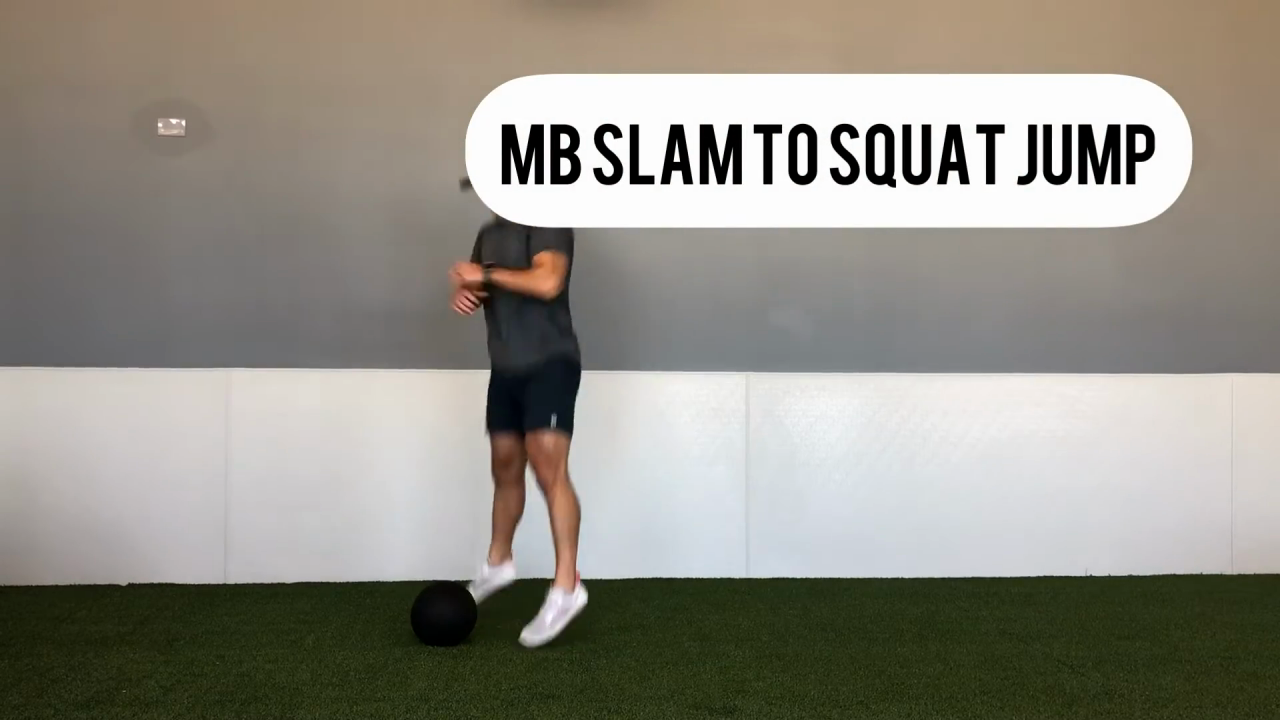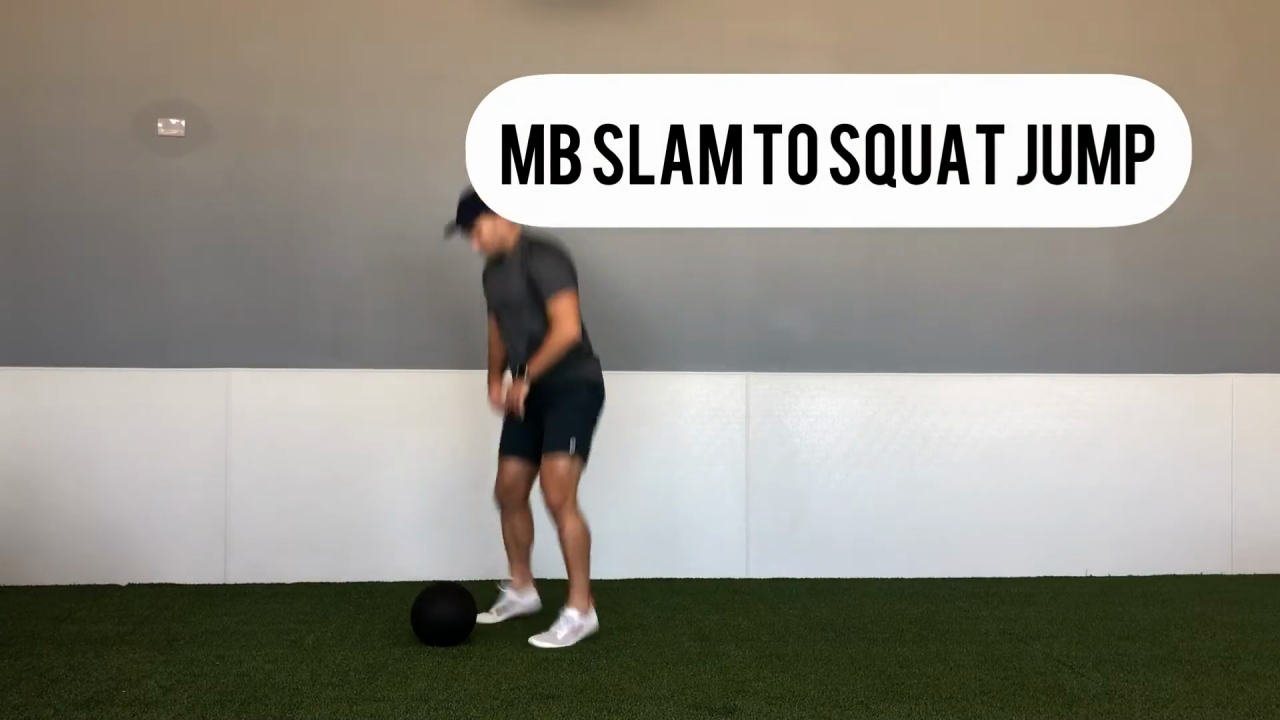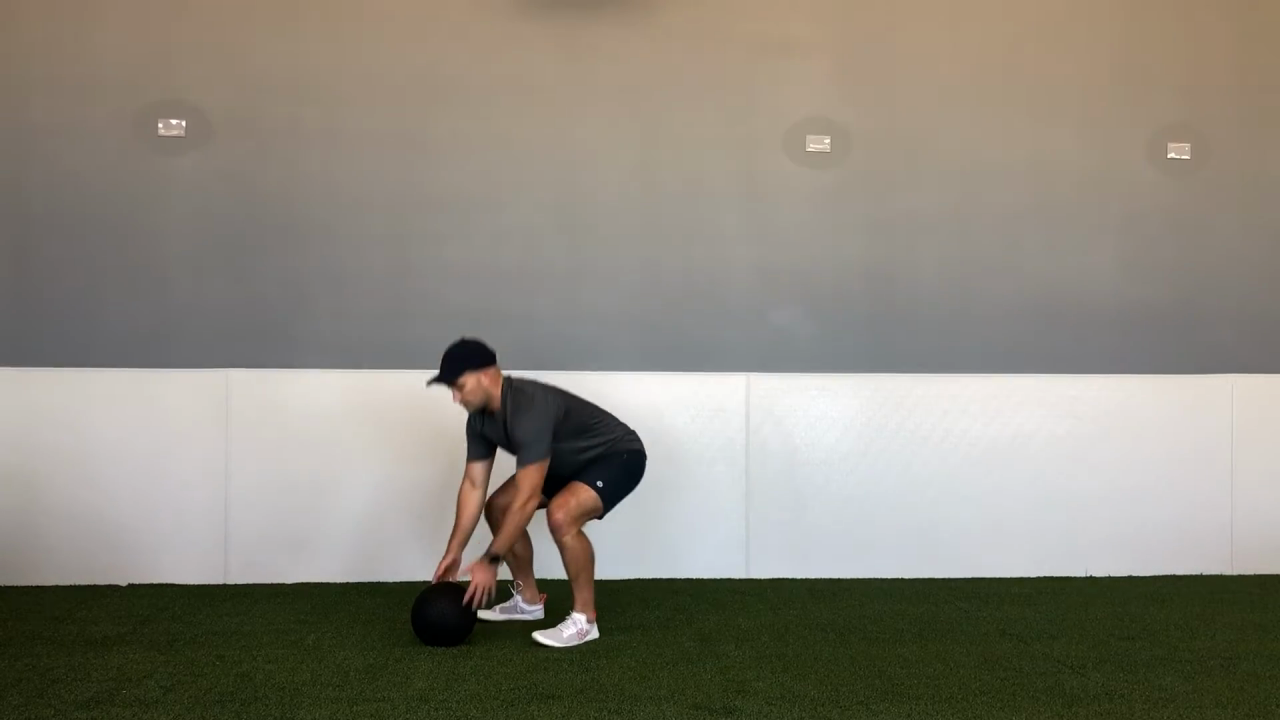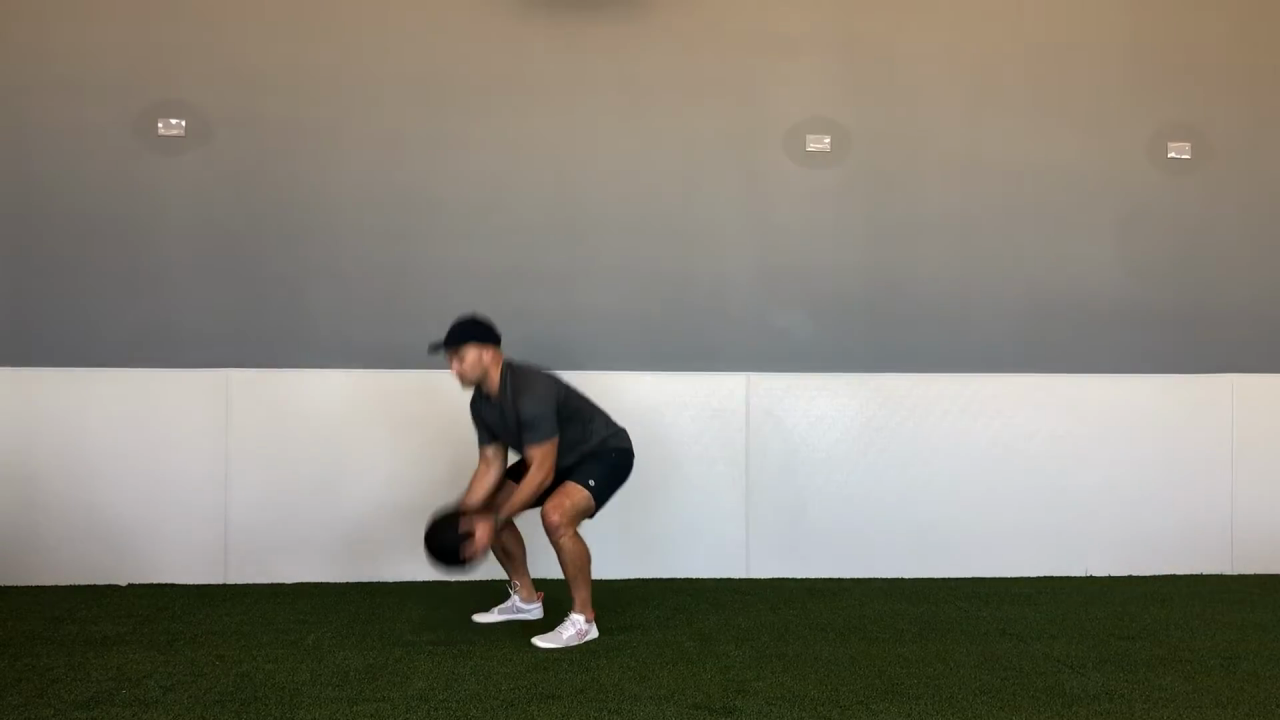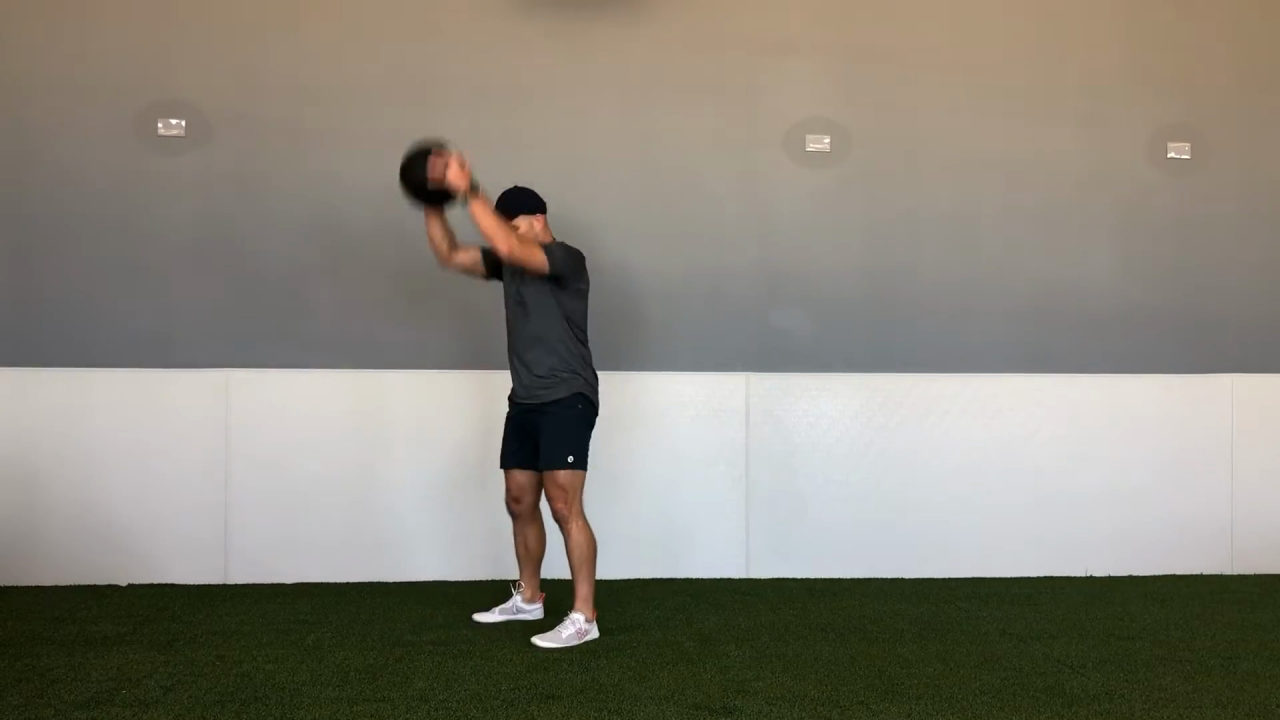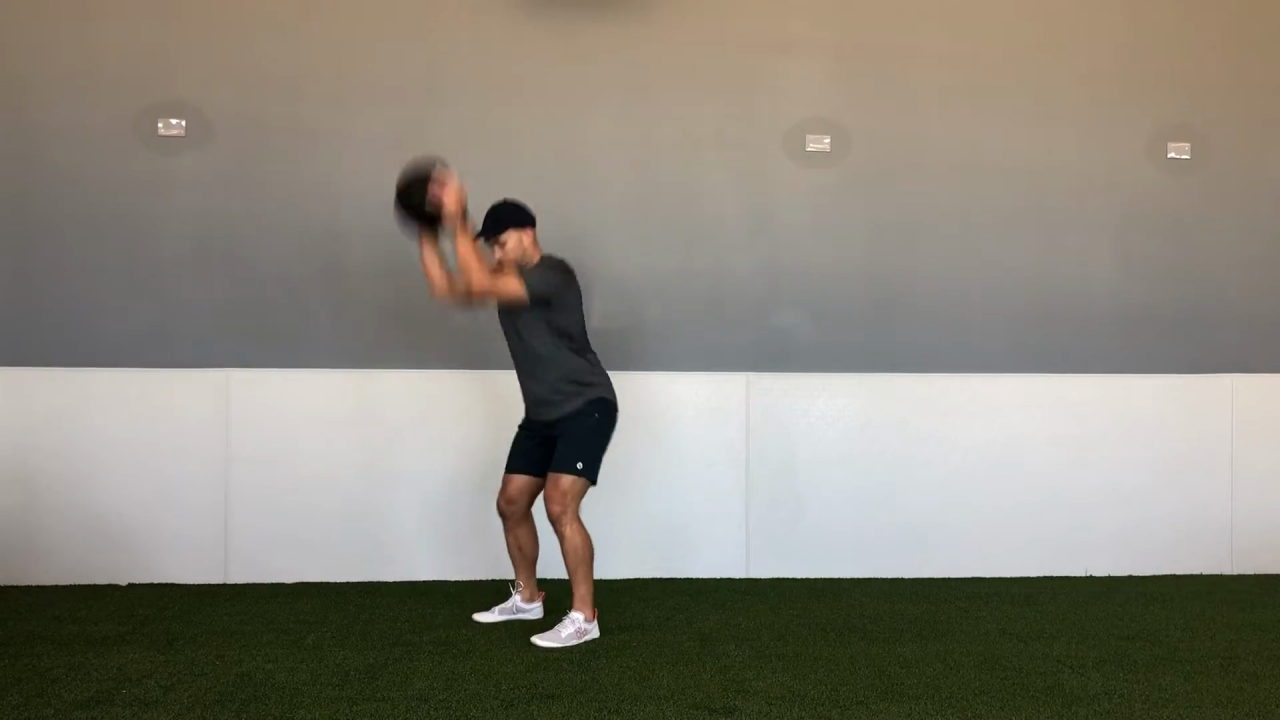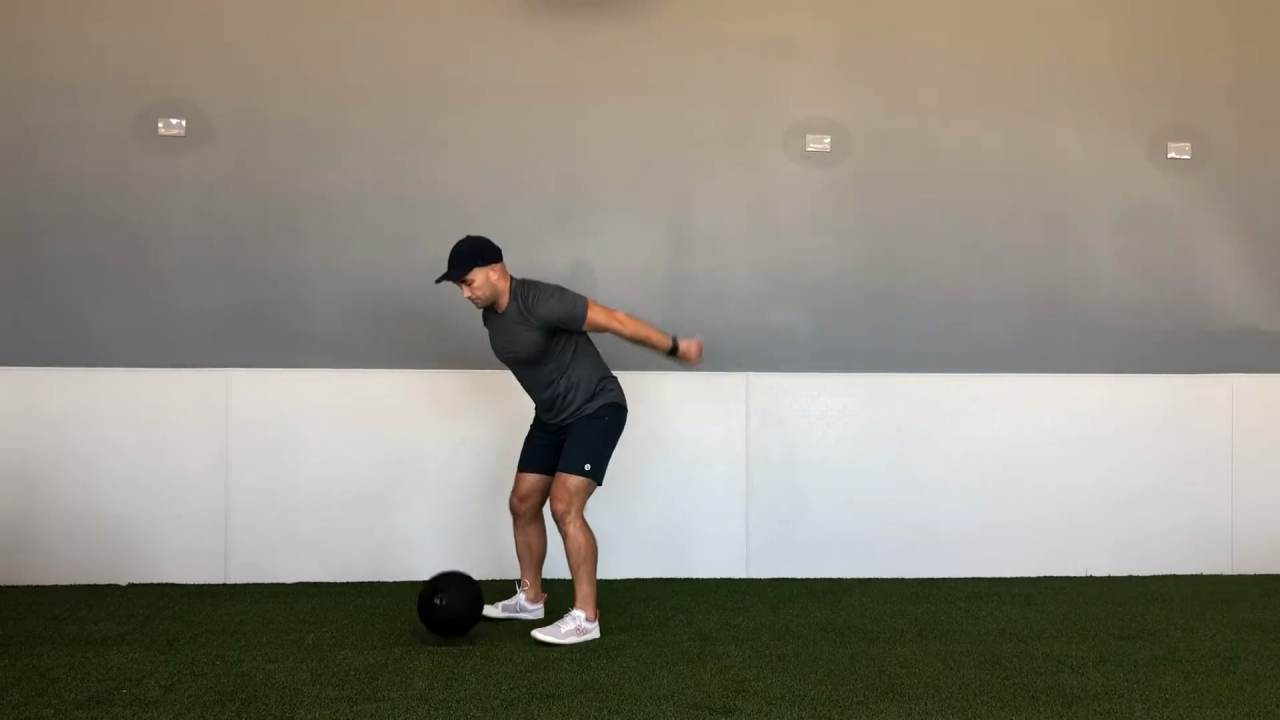
dt=0.4s
person 1, frame 1
left shoulder: (546, 222)
right shoulder: (491, 232)
left elbow: (547, 284)
right elbow: (477, 287)
left wrist: (485, 275)
right wrist: (465, 292)
left hip: (547, 361)
right hip: (506, 367)
left knee: (548, 471)
right knee: (505, 471)
left ankle: (566, 587)
right ankle: (499, 562)
person 1, frame 2
left shoulder: (542, 256)
right shoulder: (493, 268)
left elbow: (569, 328)
left wrist: (525, 377)
right wrist: (497, 377)
left hip: (574, 388)
right hip: (534, 390)
left knee: (557, 495)
right knee: (508, 492)
left ankle: (581, 611)
right ankle: (521, 591)
person 1, frame 3
left shoulder: (529, 412)
right shoulder: (481, 419)
left elbow: (526, 499)
right elbow: (473, 486)
left wrist: (490, 561)
right wrist: (451, 555)
left hip: (619, 457)
right hip: (572, 462)
left knee: (561, 514)
right knee: (496, 508)
left ankle: (584, 618)
right ankle: (528, 599)
person 1, frame 4
left shoulder: (530, 391)
right shoulder: (482, 401)
left elbow: (542, 474)
right elbow: (491, 466)
left wrist: (492, 523)
right wrist: (464, 516)
left hip: (604, 453)
left knee: (557, 516)
right knee: (489, 516)
left ankle: (583, 618)
right ankle: (526, 597)
person 1, frame 5
left shoulder: (566, 259)
right shoulder: (514, 270)
left elbow: (509, 248)
right elbow: (451, 257)
left wrist: (469, 194)
right wrist: (434, 204)
left hip: (567, 402)
right hip: (525, 403)
left knee: (566, 509)
right knee: (520, 504)
left ankle: (584, 619)
right ankle: (528, 599)
person 1, frame 6
left shoulder: (554, 275)
right shoulder: (505, 279)
left elbow: (483, 283)
right elbow: (446, 288)
left wrist: (457, 214)
right wrist: (430, 229)
left hip: (585, 407)
right hip: (542, 415)
left knee: (562, 512)
right knee: (511, 506)
left ankle: (584, 617)
right ankle: (526, 598)
person 1, frame 7
left shoulder: (540, 302)
right shoulder: (491, 315)
left elbow: (613, 320)
left wrist: (673, 348)
left hip: (595, 410)
right hip: (552, 415)
left knee: (565, 507)
right knee: (522, 504)
left ankle: (585, 617)
right ankle: (530, 598)
